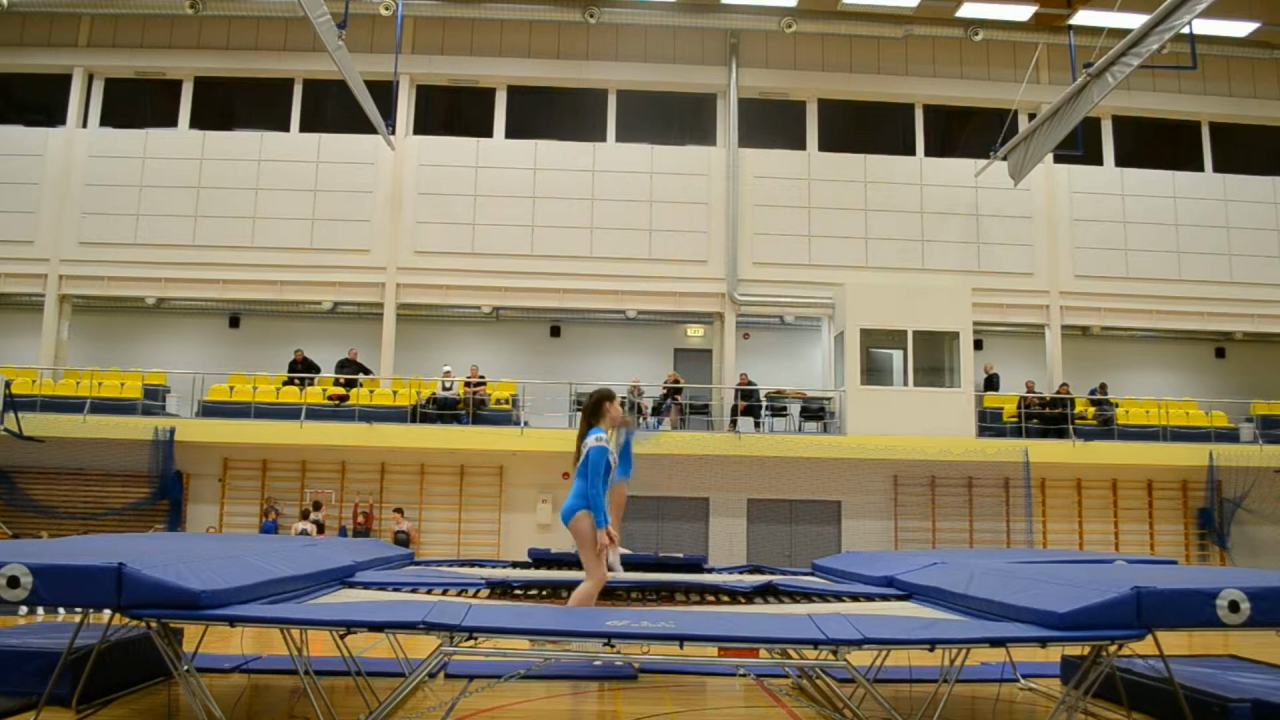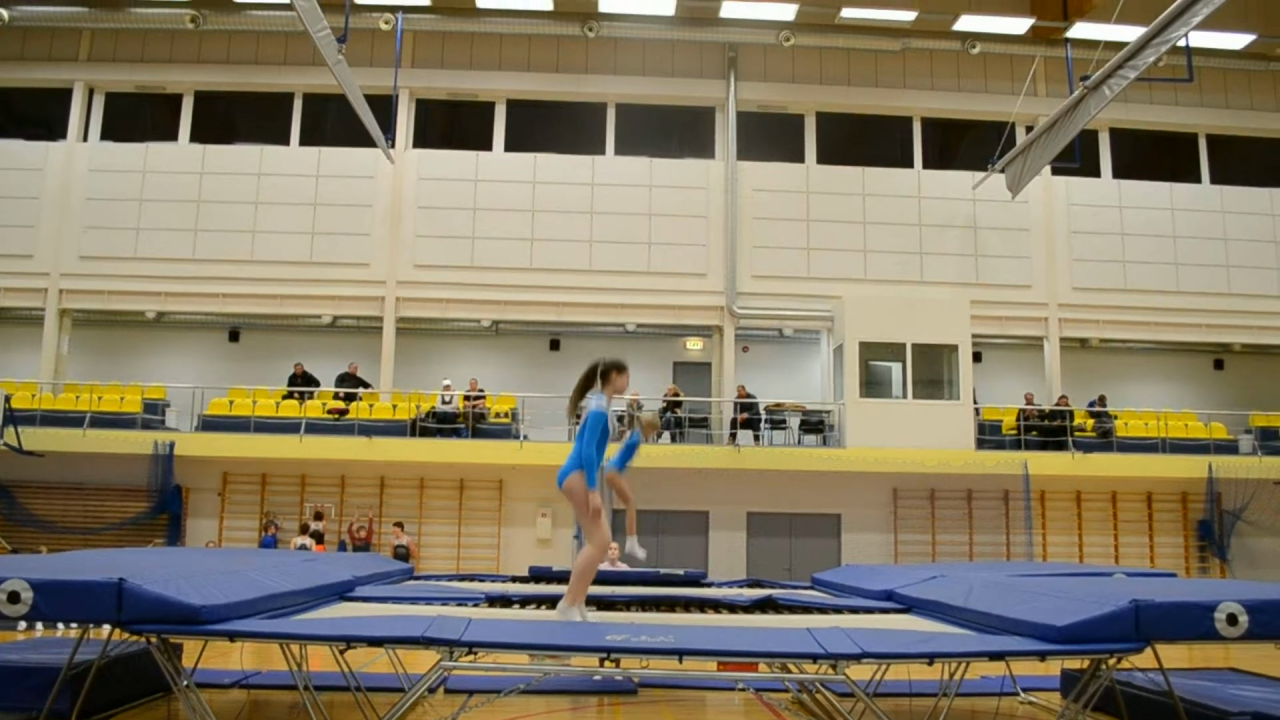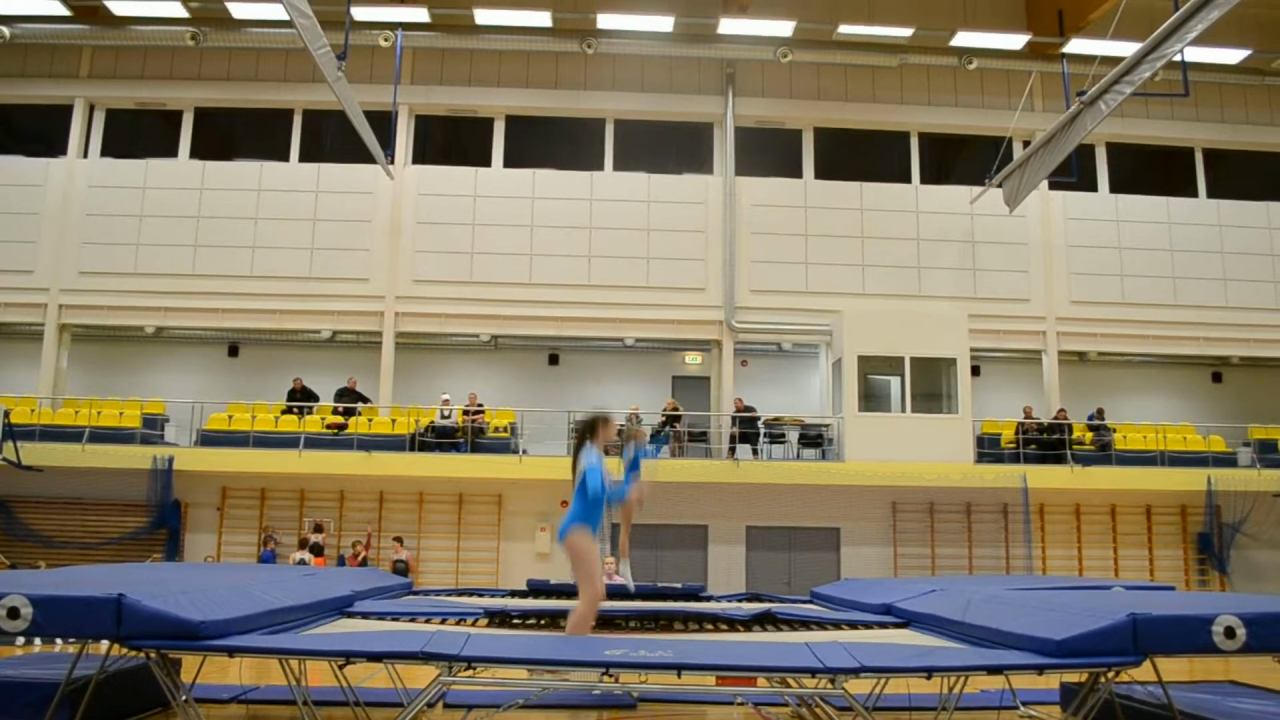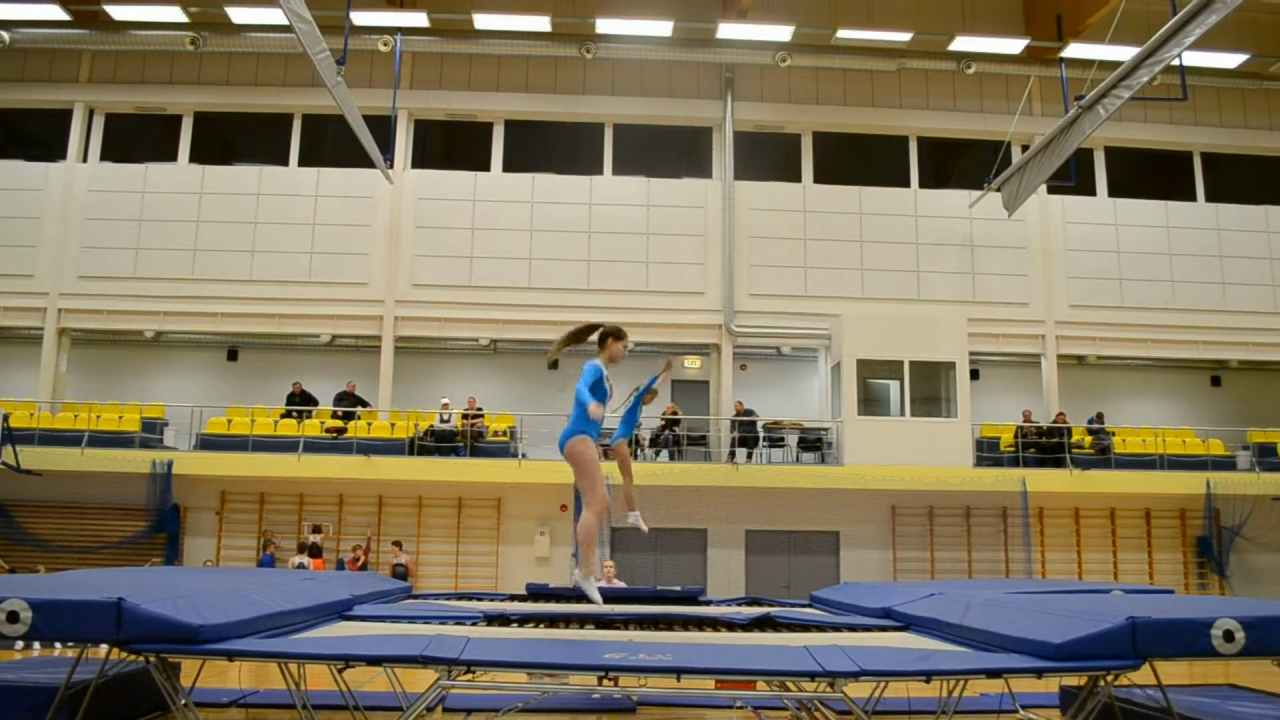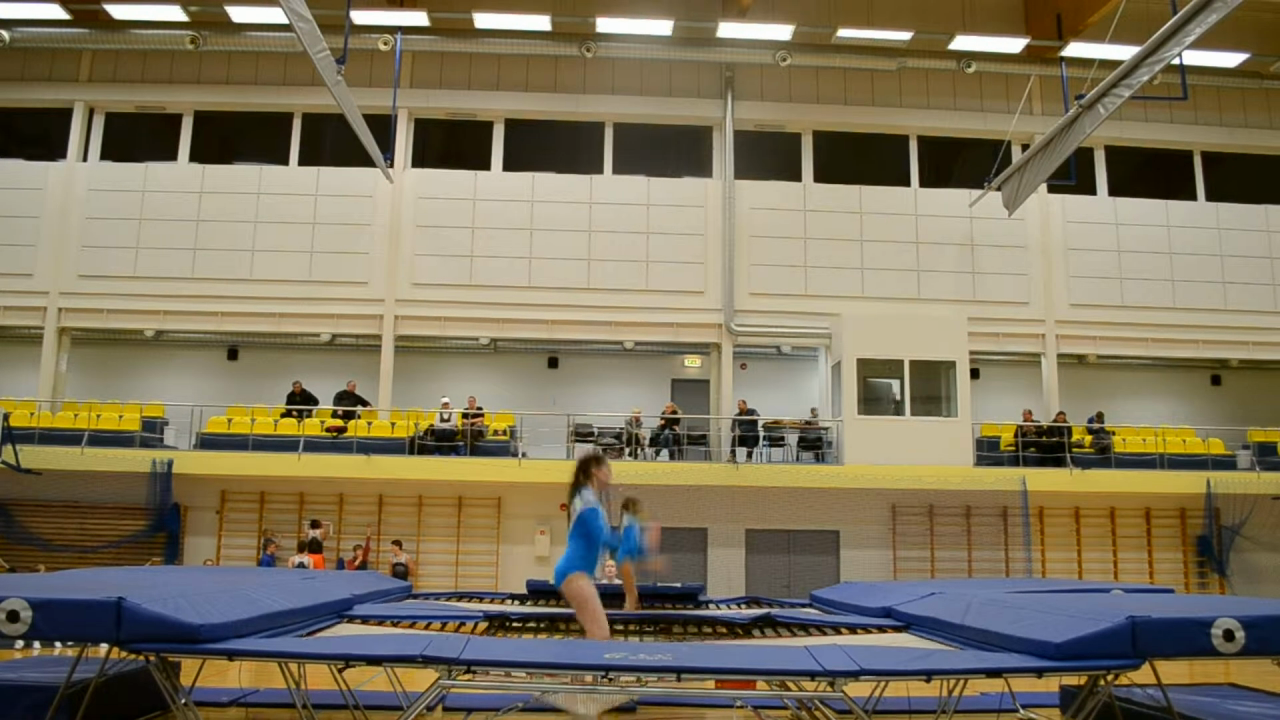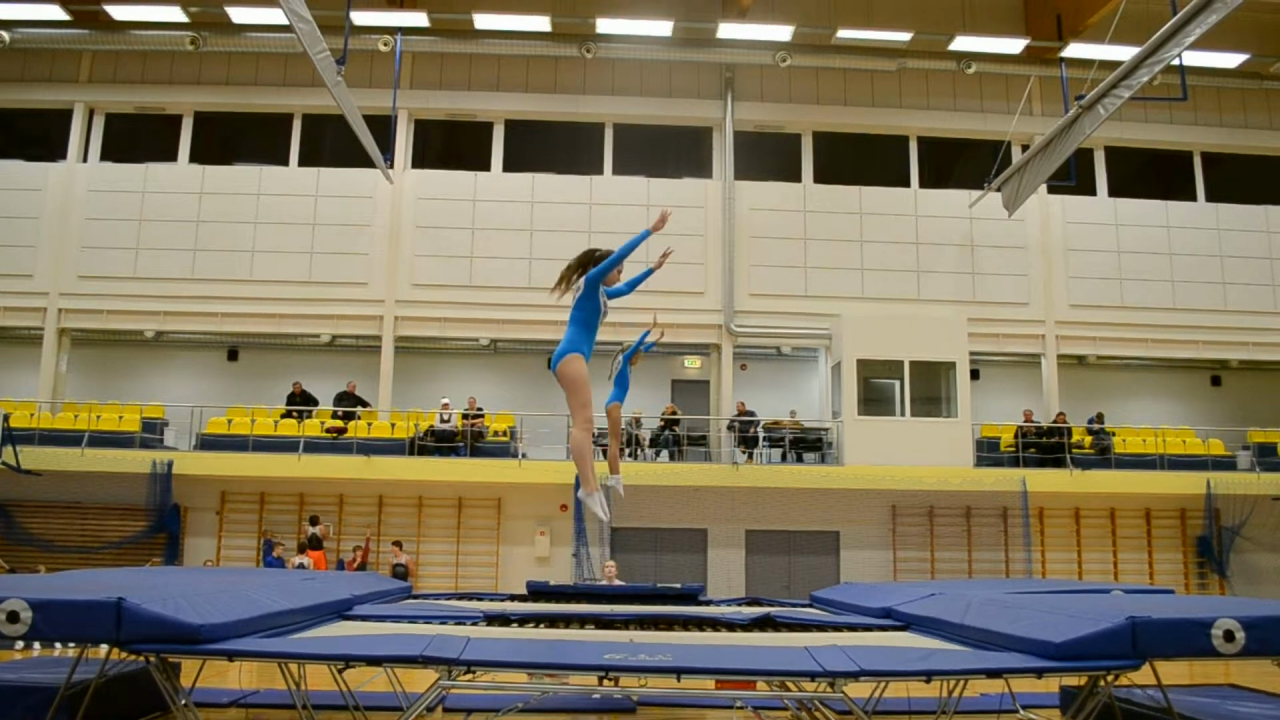
dt=0.5s
person 1, frame 1
left shoulder: (597, 438)
right shoulder: (599, 440)
right elbow: (594, 488)
left wrist: (607, 525)
right wrist: (601, 528)
left hip: (583, 510)
right hip: (582, 510)
left knee: (597, 577)
right knee: (596, 578)
person 1, frame 2
left shoulder: (600, 406)
right shoulder: (600, 405)
right elbow: (587, 449)
left wrist: (591, 490)
right wrist: (593, 490)
left hip: (580, 476)
right hip: (578, 474)
left knee: (600, 542)
right knee: (598, 542)
left ankle: (577, 606)
right ankle: (570, 604)
person 1, frame 3
left shoulder: (594, 457)
right shoulder: (592, 458)
right elbow: (595, 491)
left wrist: (625, 494)
right wrist: (626, 493)
left hip: (582, 529)
right hip: (577, 529)
left knee: (594, 595)
right knee: (590, 595)
person 1, frame 4
left shoulder: (600, 370)
right shoulder: (595, 367)
right elbow: (581, 389)
right wrist: (591, 405)
left hip: (582, 440)
right hip: (578, 439)
left knee: (598, 504)
right knee: (594, 505)
left ankle: (586, 570)
right ankle: (585, 572)
person 1, frame 5
left shoulder: (589, 502)
right shoulder: (589, 505)
left elbow: (608, 539)
right elbow: (610, 540)
left hip: (577, 572)
right hip: (573, 572)
left knee: (599, 635)
right knee: (600, 633)
person 1, frame 6
left shoulder: (598, 292)
right shoulder: (590, 281)
left elbow: (626, 288)
right elbow: (619, 254)
left wrist: (654, 268)
right wrist: (651, 230)
left hip: (571, 357)
right hip: (570, 356)
left knee: (585, 424)
right knee: (582, 423)
left ankle: (591, 488)
right ankle: (589, 488)
